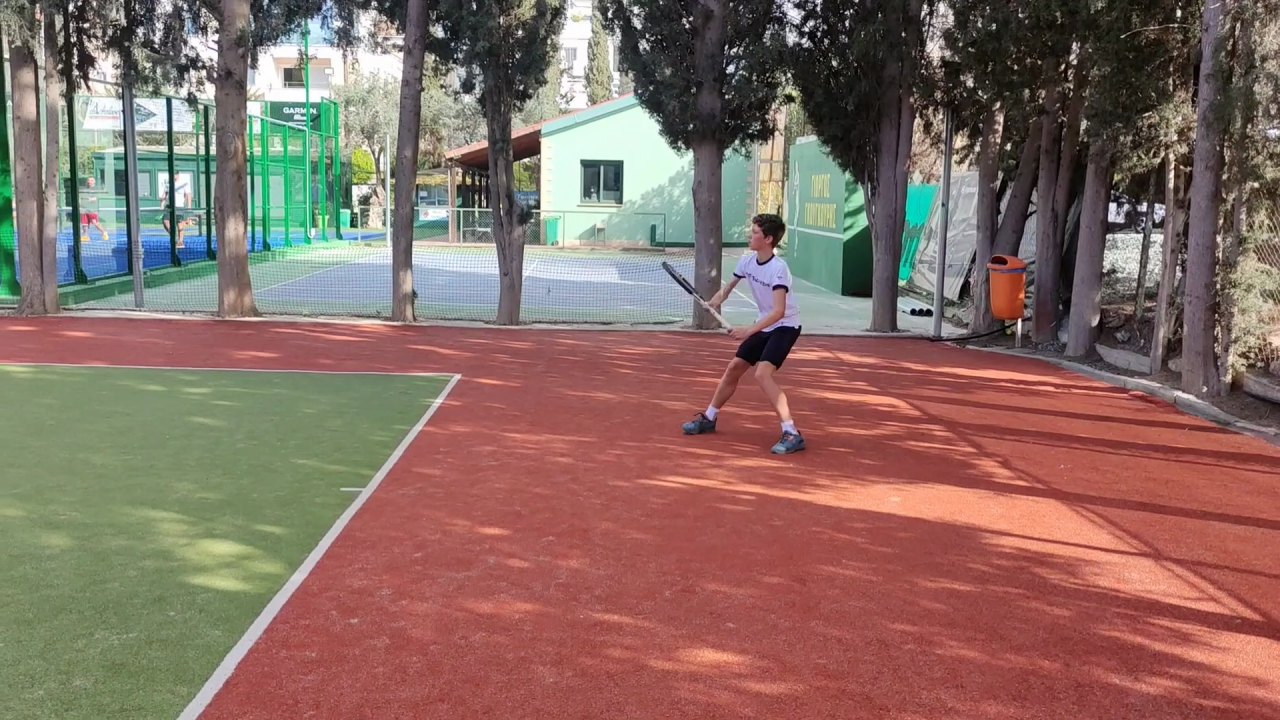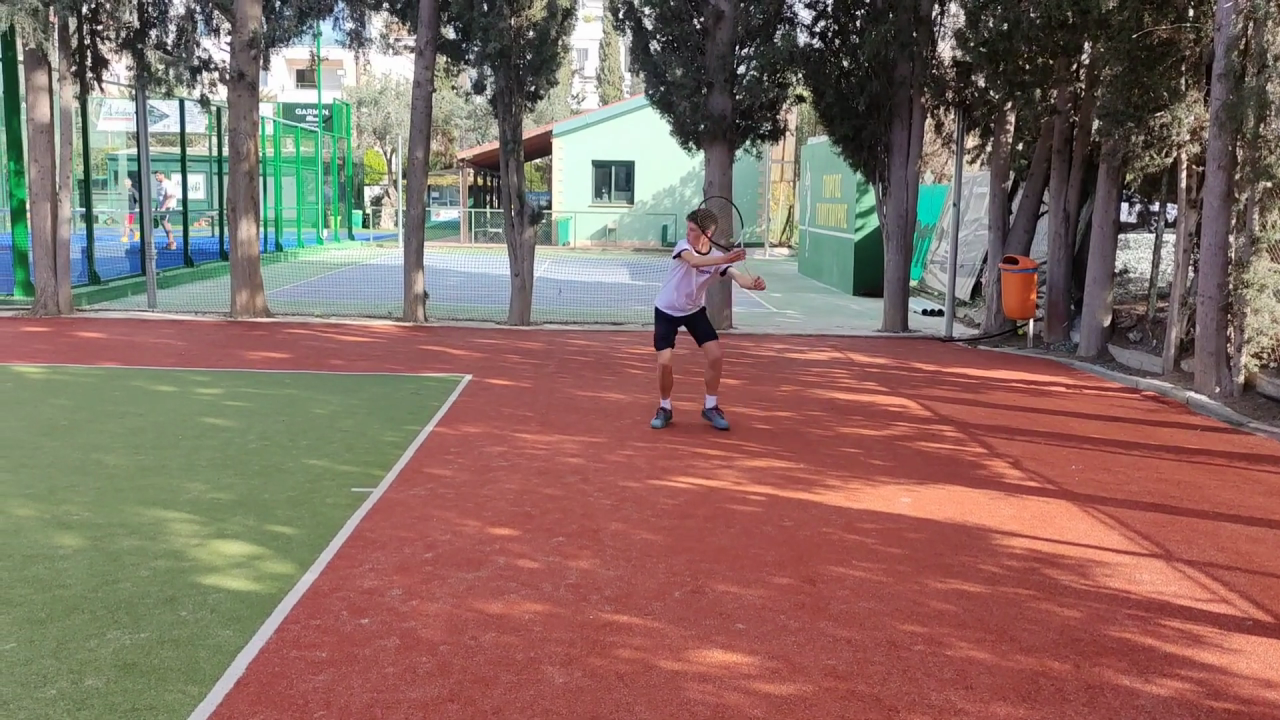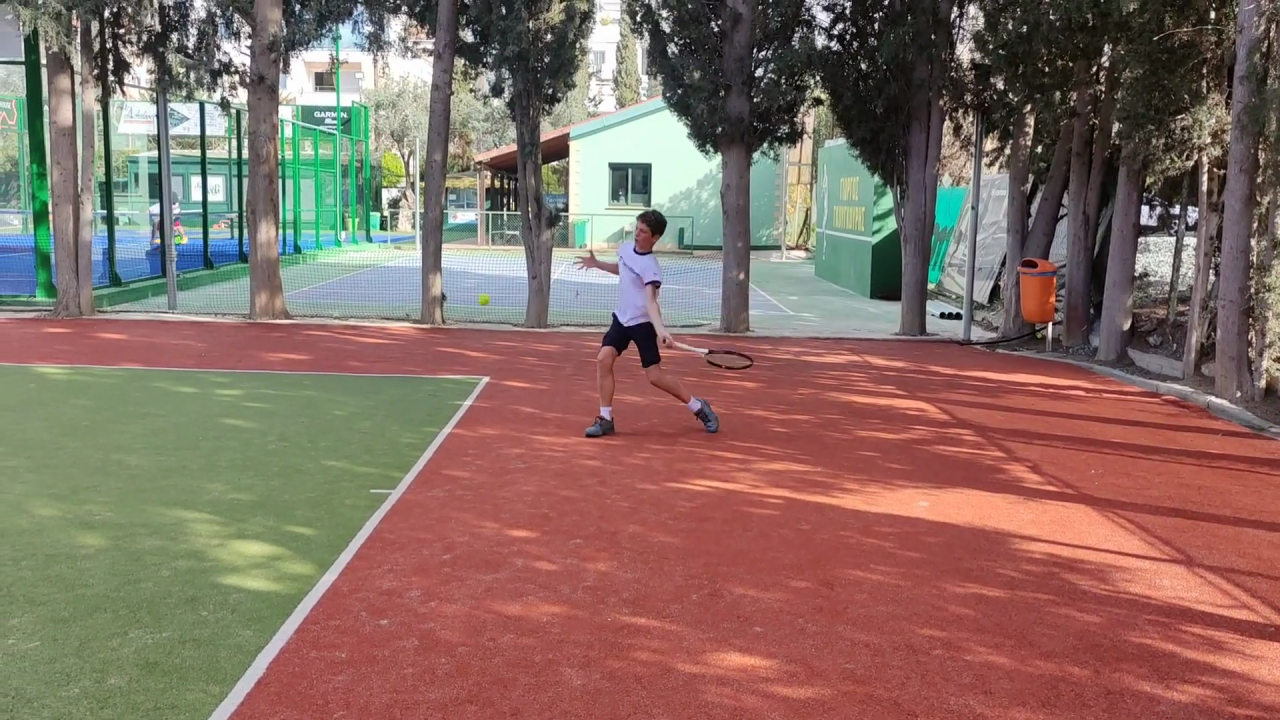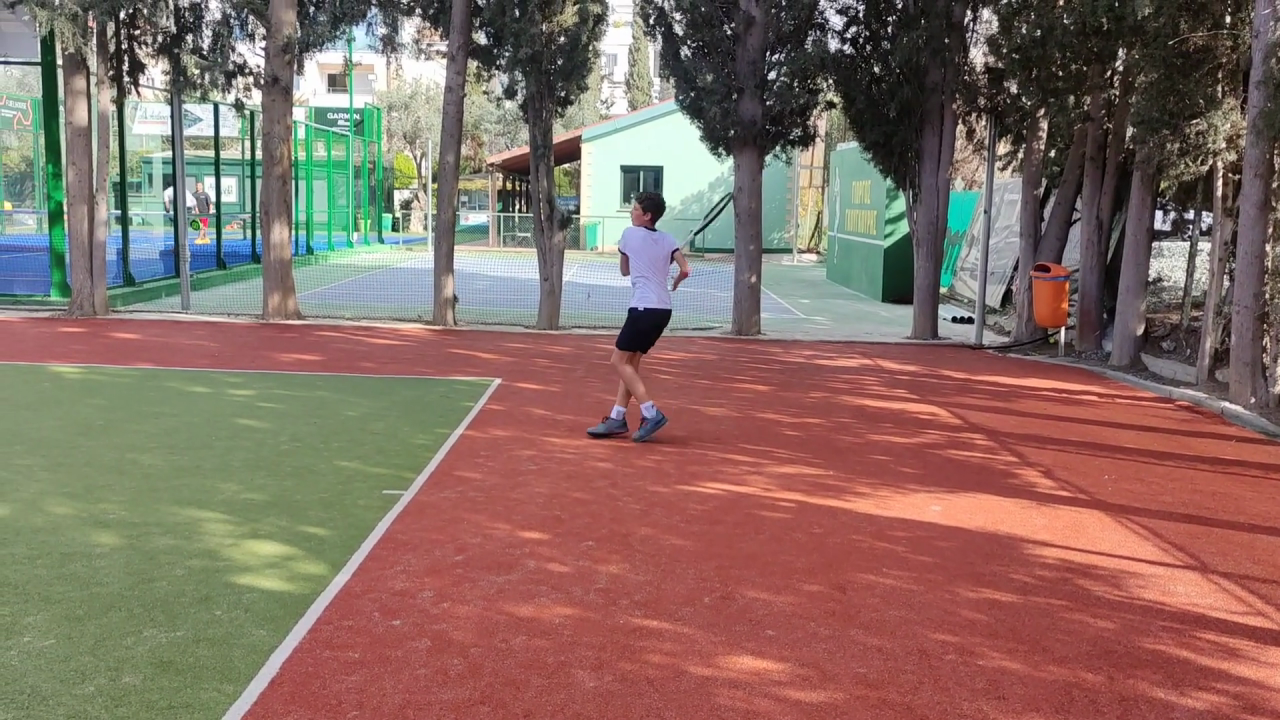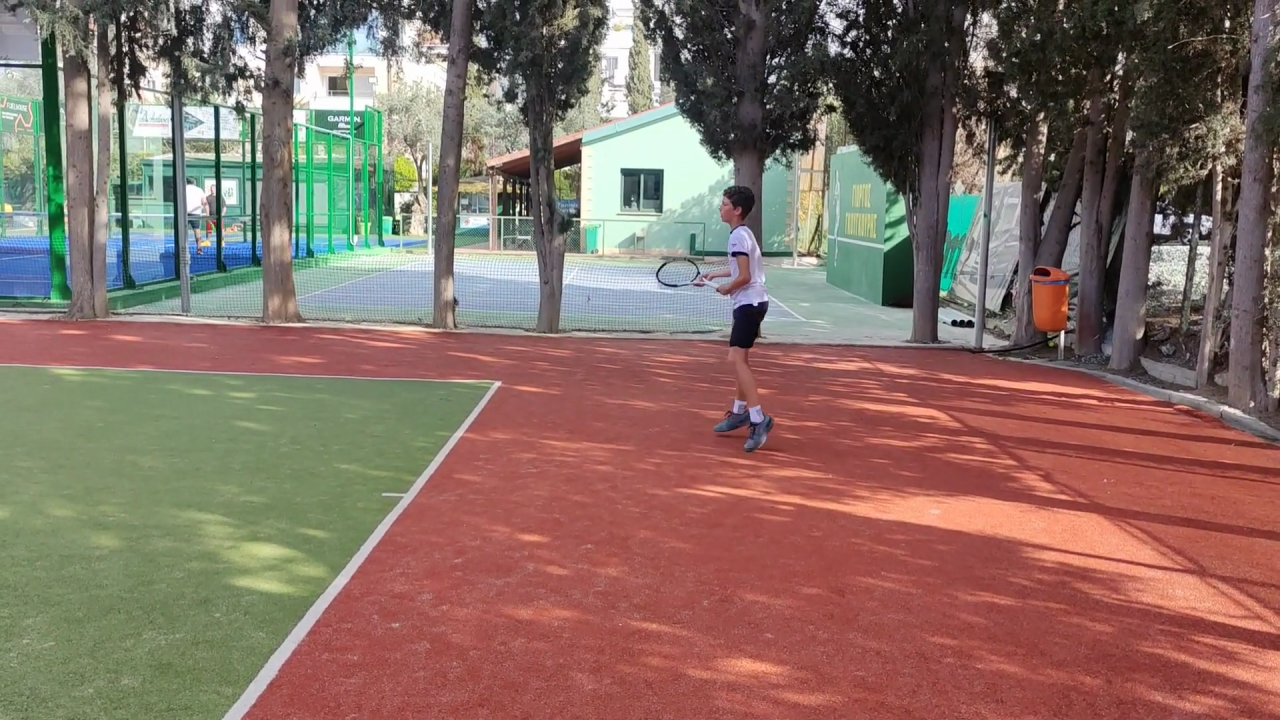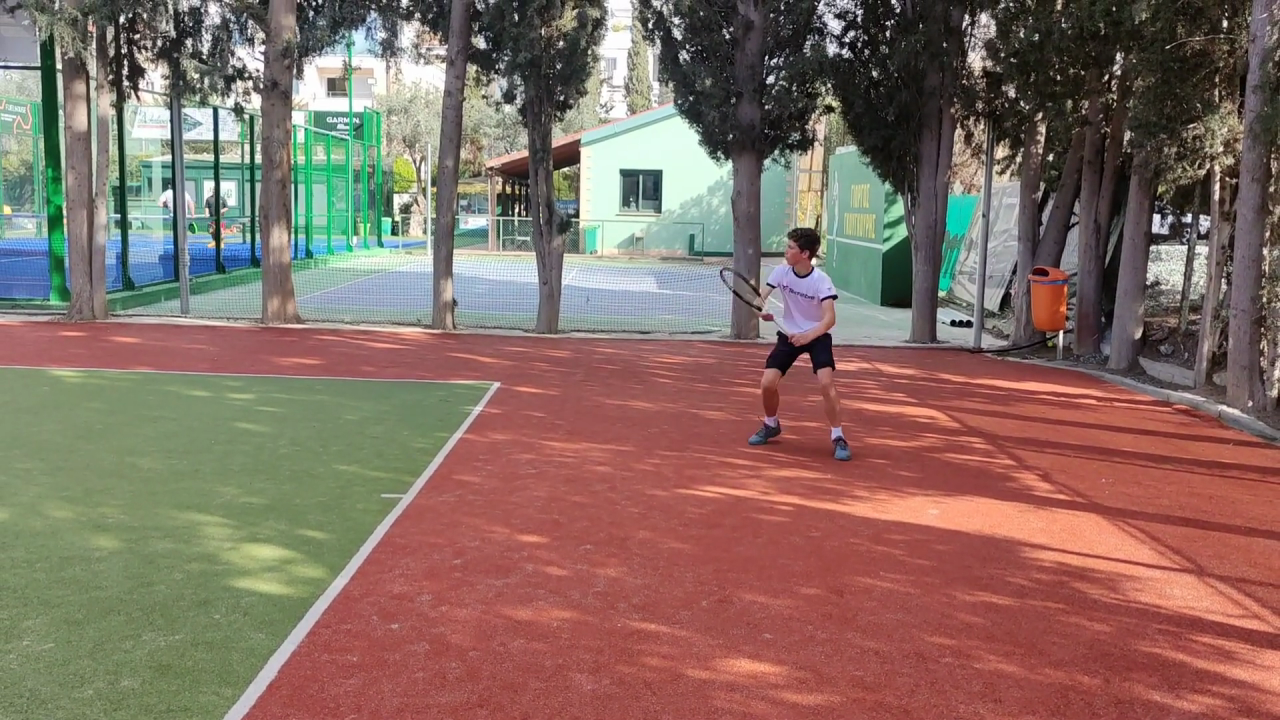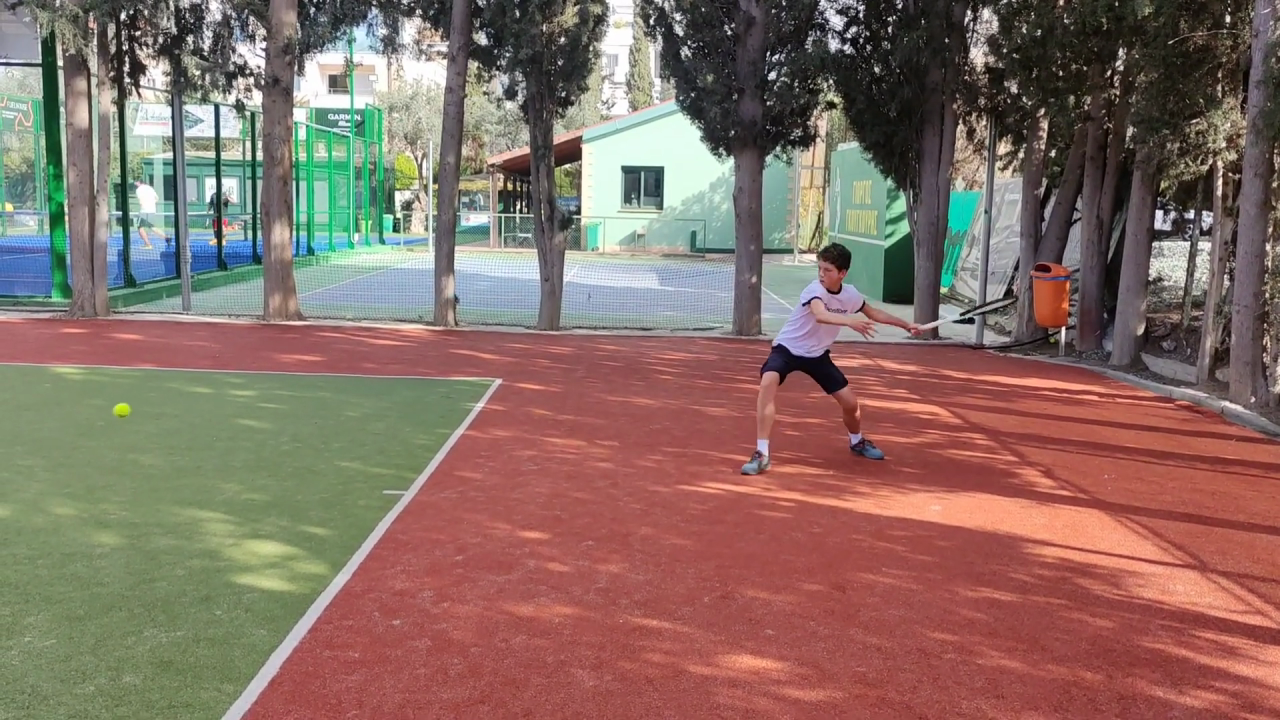
dt=0.7s
person 1, frame 1
left shoulder: (779, 269)
right shoulder: (747, 260)
left elbow: (779, 311)
right elbow: (729, 285)
left wrist: (751, 330)
right wrist: (716, 300)
left hip: (784, 327)
right hip: (764, 327)
left knee: (762, 374)
right knee: (733, 369)
left ankle: (792, 433)
right ankle: (709, 417)
person 1, frame 2
left shoulder: (718, 257)
right shoulder: (683, 246)
left elbow: (740, 279)
right elbow: (695, 261)
left wrist: (756, 283)
right wrist: (726, 259)
left hip: (694, 311)
right hip: (666, 310)
left knee: (715, 356)
right knee: (665, 362)
left ankle: (711, 407)
right ankle: (665, 408)
person 1, frame 3
left shoulder: (651, 267)
right shoulder: (627, 248)
left elbow: (651, 303)
left wrist: (661, 331)
right wrist: (596, 263)
left hip: (643, 323)
right hip: (622, 319)
left knee: (655, 376)
right knee: (603, 360)
left ankle: (698, 407)
right ankle: (605, 418)
person 1, frame 4
left shoulder: (631, 235)
right shoulder: (668, 239)
left elbow: (625, 269)
right elbow: (685, 270)
right wrist: (676, 280)
left hip: (644, 309)
right hip: (663, 310)
left knee: (619, 360)
right knee: (630, 362)
left ankle: (651, 414)
right ankle: (615, 421)
person 1, frame 5
left shoulder: (738, 236)
right shoulder: (743, 234)
left elbow: (744, 276)
left wrist: (725, 289)
right wrist: (716, 274)
left hip: (749, 304)
right hip: (748, 304)
left knee: (736, 360)
right knee: (738, 360)
left ankle: (759, 419)
right ankle: (739, 412)
person 1, frame 6
left shoulder: (822, 280)
right shoulder: (781, 271)
left elbow: (830, 318)
right elbow: (762, 297)
left wrist: (809, 335)
right wrist: (763, 310)
left hip: (817, 336)
right hip: (789, 335)
left knee: (826, 383)
right knee: (768, 383)
left ankle: (838, 438)
right ankle: (771, 425)
person 1, frame 7
left shoulder: (850, 294)
right shoulder: (814, 290)
left elbow: (873, 314)
right elbow: (820, 315)
left wrist: (906, 325)
right wrist: (849, 322)
left hip: (817, 355)
right hip: (786, 348)
left knee: (850, 402)
right knee: (767, 386)
left ankle: (857, 441)
right ankle: (761, 454)
